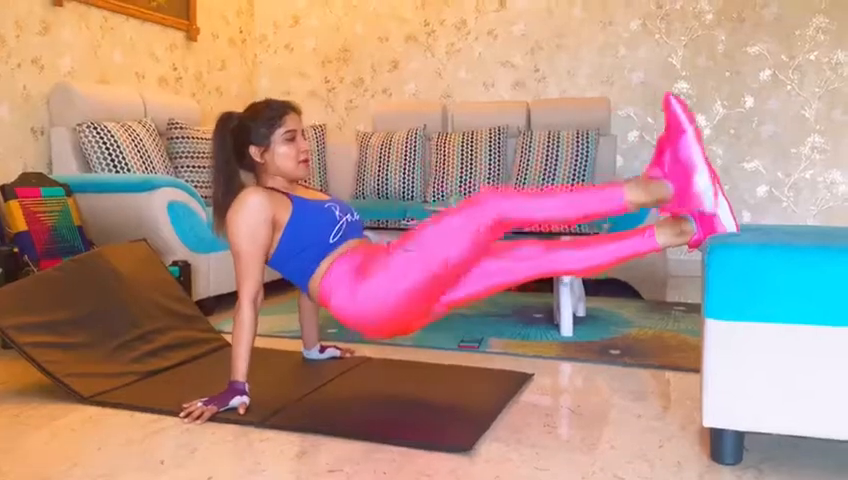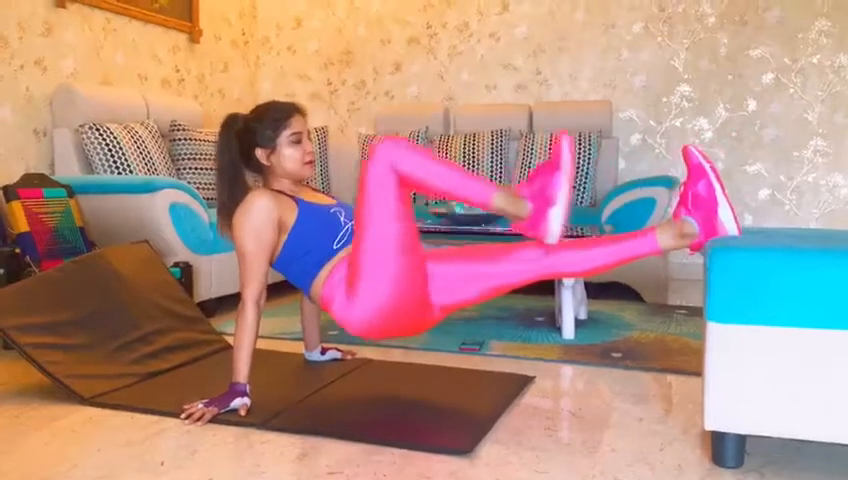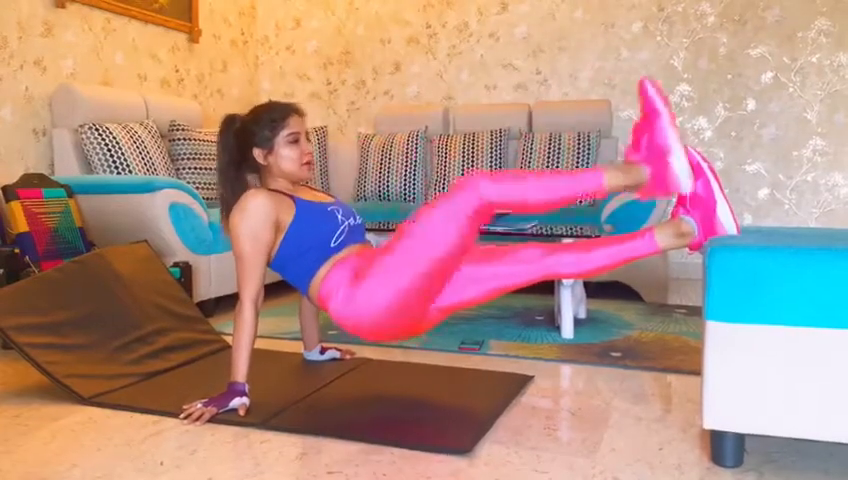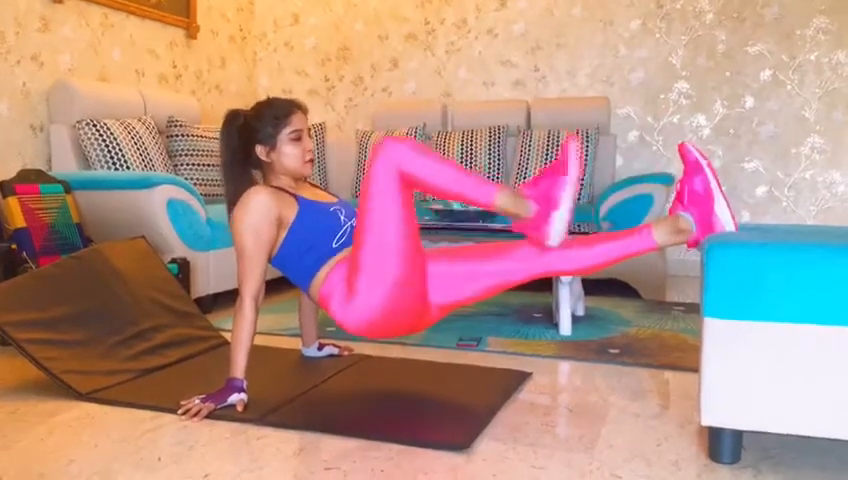
dt=0.7s
person 1, frame 1
left shoulder: (301, 193)
right shoulder: (254, 205)
right elbow: (249, 296)
left wrist: (313, 347)
right wrist: (236, 387)
left hip: (398, 290)
right hip: (371, 295)
left knee: (532, 251)
right knee: (490, 205)
left ankle: (680, 224)
right ankle: (656, 188)
person 1, frame 2
left shoulder: (306, 195)
right shoulder: (261, 207)
right elbow: (252, 298)
left wrist: (314, 348)
right wrist: (237, 388)
left hip: (404, 295)
right hip: (372, 300)
left knee: (538, 255)
right knee: (386, 151)
left ankle: (682, 230)
right ankle: (524, 204)
person 1, frame 3
left shoulder: (306, 194)
right shoulder: (257, 206)
right elbow: (250, 296)
left wrist: (314, 348)
right wrist: (235, 388)
left hip: (400, 296)
right hip: (371, 300)
left knee: (538, 259)
right knee: (476, 188)
left ankle: (684, 231)
right ankle: (633, 172)
person 1, frame 4
left shoulder: (307, 191)
right shoulder: (260, 203)
right elbow: (250, 296)
left wrist: (312, 345)
right wrist: (234, 384)
left hip: (402, 292)
right hip: (370, 300)
left knee: (536, 255)
right knee: (391, 151)
left ankle: (679, 226)
right ankle: (528, 205)
